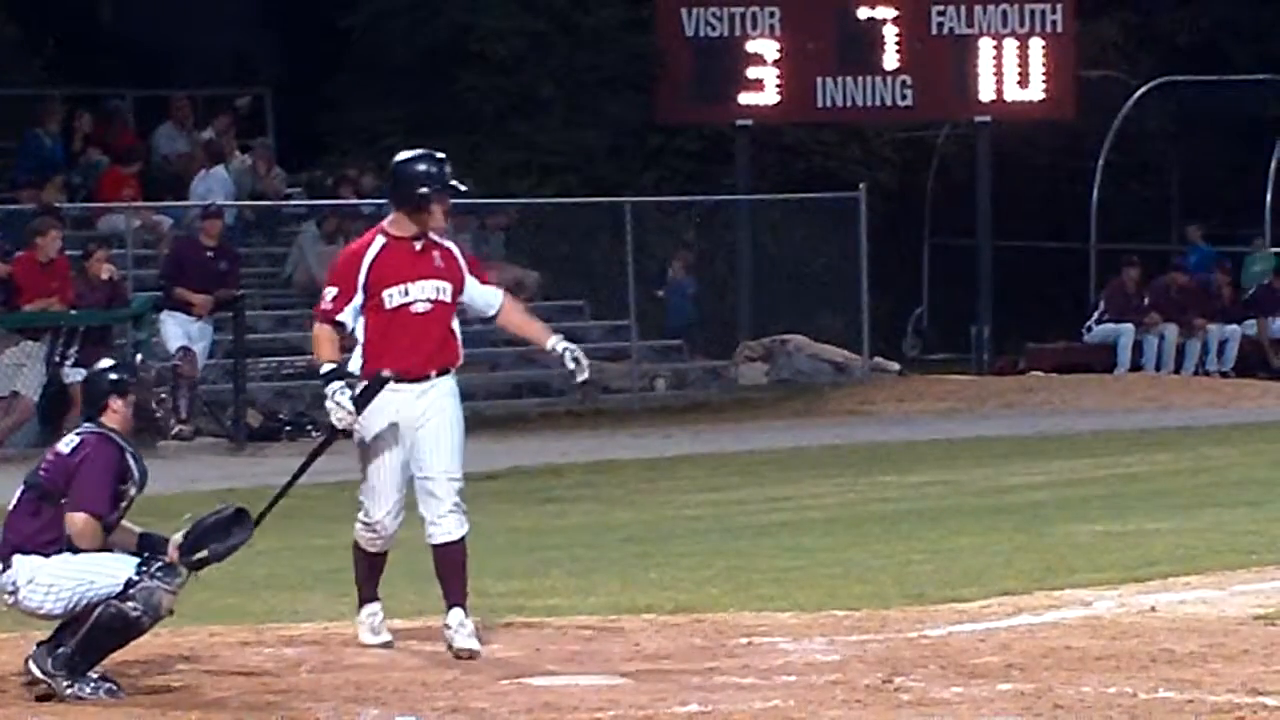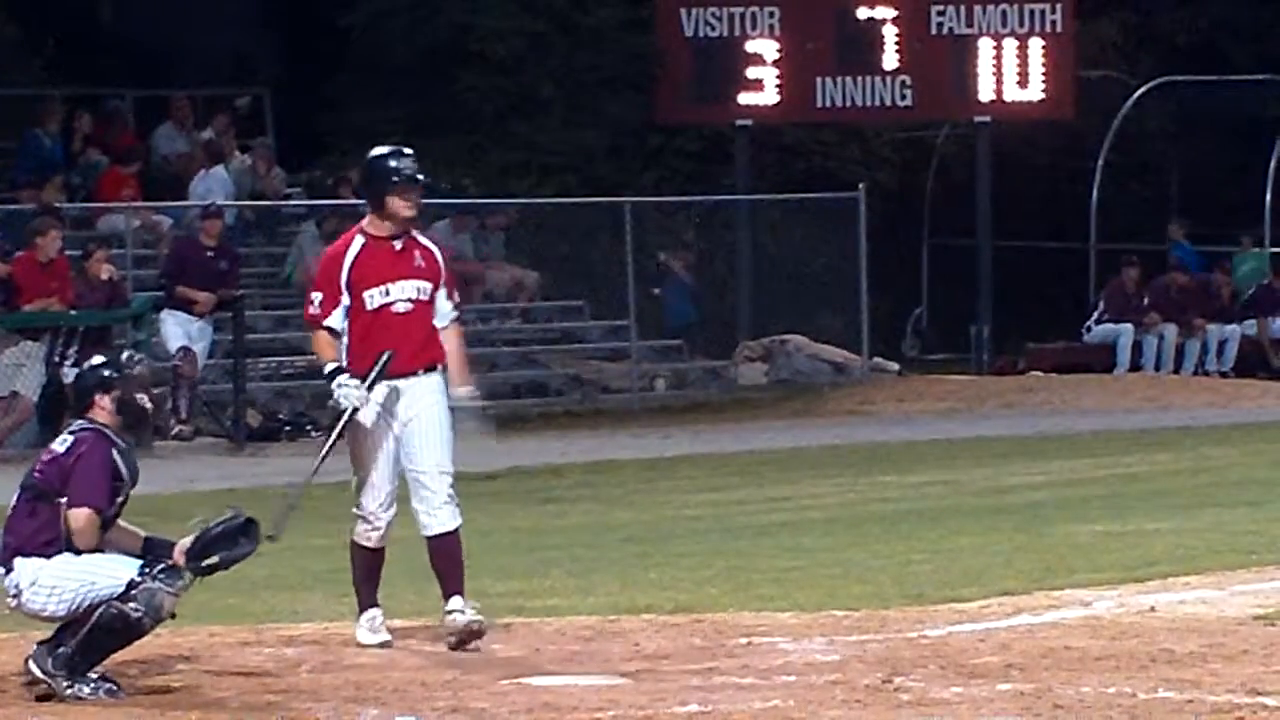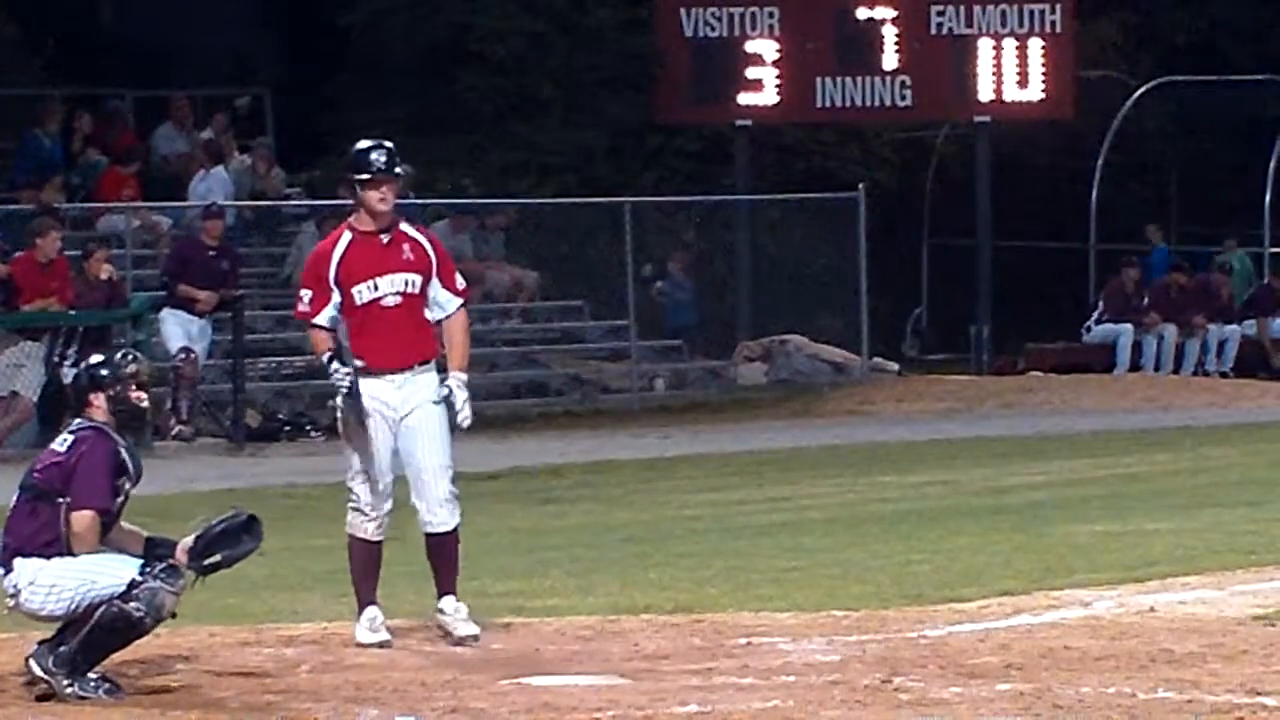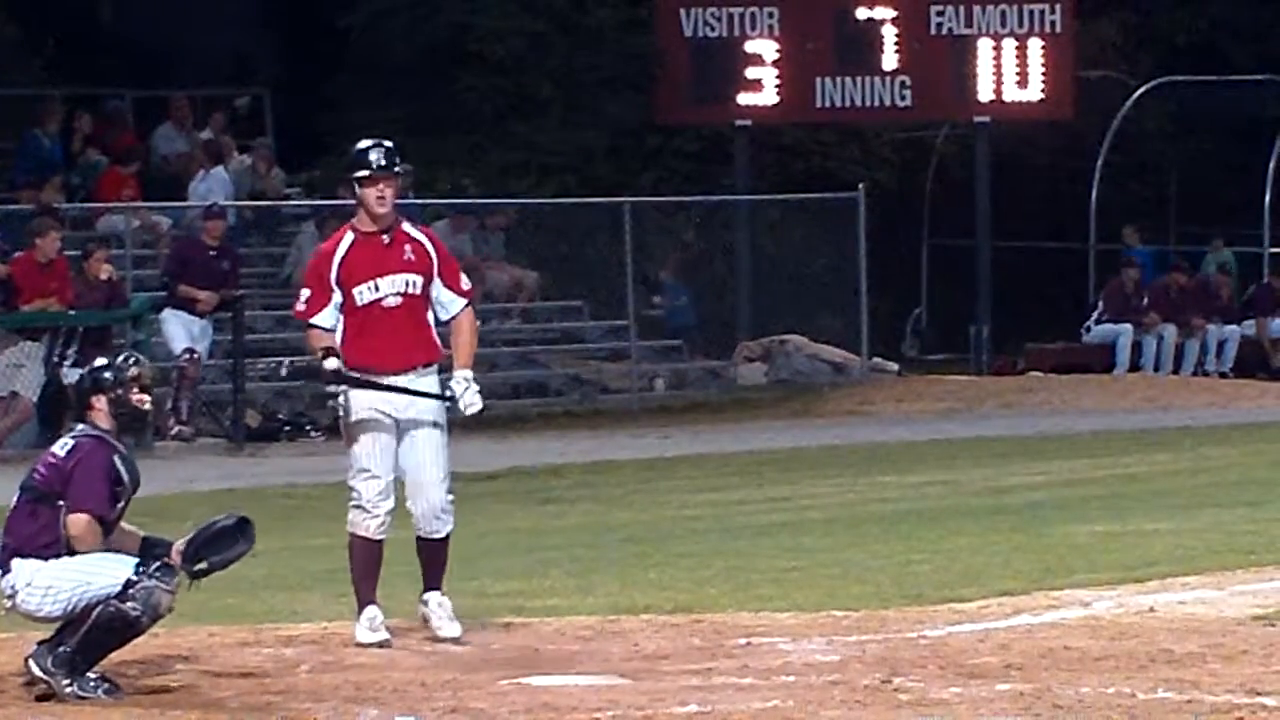
dt=0.2s
person 1, frame 1
left shoulder: (448, 254)
right shoulder: (360, 257)
left elbow: (494, 304)
right elbow: (327, 325)
left wrist: (553, 343)
right wrist: (334, 381)
left hip: (438, 392)
right hip: (383, 396)
left knee: (445, 507)
right knee: (380, 512)
left ankle: (458, 617)
right ankle: (370, 608)
person 1, frame 2
left shoulder: (430, 252)
right shoulder: (342, 256)
left elbow: (447, 323)
right elbow: (324, 329)
left wrist: (461, 385)
right wrist: (336, 373)
left hip: (425, 389)
right hip: (371, 394)
left knee: (438, 498)
right knee: (373, 508)
left ankle: (456, 606)
right ankle: (369, 612)
person 1, frame 3
left shoulder: (422, 244)
right shoulder: (331, 253)
left elbow: (452, 311)
right elbow: (316, 325)
left wrist: (458, 375)
right wrist: (332, 359)
left hip: (421, 384)
right hip: (367, 389)
left knee: (438, 496)
right knee: (368, 501)
left ankle: (448, 602)
right ankle: (368, 611)
person 1, frame 4
left shoulder: (425, 244)
right shoulder: (334, 253)
left elbow: (460, 310)
right elbow: (317, 324)
left wrist: (464, 372)
right wrist: (328, 358)
left hip: (422, 386)
right hip: (366, 391)
left knee: (433, 502)
right knee: (369, 502)
left ankle: (433, 598)
right ankle: (367, 611)
person 2, frame 1
left shoulder: (92, 441)
right shoulder: (102, 448)
left elbow: (102, 523)
right elbow: (81, 528)
left wrist: (164, 545)
left hip: (33, 571)
right hip: (37, 575)
left knee: (155, 567)
right knee: (158, 581)
left ankle: (54, 655)
right ankle: (60, 666)
person 2, frame 2
left shoulder: (86, 439)
right shoulder: (97, 445)
left elbow: (102, 525)
right elbow: (82, 521)
left wrist: (169, 549)
right wrist: (95, 566)
left hip: (37, 572)
right hip: (40, 575)
left knee: (164, 570)
right knee: (160, 586)
left ankle: (54, 656)
right ankle: (60, 665)
person 2, frame 3
left shoulder: (84, 438)
right shoulder: (97, 444)
left elbow: (104, 525)
right elbow: (83, 524)
left wrist: (170, 548)
right wrist: (92, 577)
left hip: (40, 573)
right hip: (38, 575)
left knee: (160, 570)
right knee: (161, 584)
left ankle: (54, 656)
right ankle: (60, 663)
person 2, frame 4
left shoulder: (90, 444)
right shoulder: (96, 450)
left elbow: (104, 526)
right elbow: (81, 528)
left wrist: (166, 549)
right wrist: (127, 564)
left hip: (38, 574)
right hip: (36, 577)
left knee: (158, 568)
right knee: (158, 583)
left ankle: (53, 656)
right ankle: (59, 663)
person 3, frame 1
left shoulder: (229, 255)
right shoulder: (182, 247)
left elbow: (231, 290)
right elbow: (167, 284)
left wrist: (213, 299)
right wrist: (193, 297)
left hip: (204, 321)
right hip: (174, 315)
left knee: (192, 372)
right knee: (185, 358)
left ankle: (179, 419)
right ankle: (181, 419)
person 3, frame 2
left shoulder: (229, 255)
right shoulder: (182, 247)
left elbow: (231, 290)
right elbow: (168, 283)
left wrist: (215, 298)
right wrist: (196, 295)
left hip: (203, 320)
right hip: (174, 314)
left knee: (192, 372)
right knee: (185, 358)
left ankle: (177, 419)
right ankle: (181, 420)
person 3, frame 3
left shoulder: (230, 255)
right shoulder: (184, 247)
left elbow: (231, 290)
right elbow: (169, 282)
left wrist: (216, 297)
right wrist: (198, 293)
left hip: (203, 320)
right hip: (174, 313)
left knee: (191, 372)
right knee: (186, 359)
left ankle: (177, 419)
right ankle: (182, 420)
person 3, frame 4
left shoulder: (230, 255)
right shoulder: (185, 247)
left elbow: (231, 289)
right elbow: (170, 282)
left wrist: (217, 297)
right wrist: (199, 294)
left hip: (204, 320)
right hip: (175, 313)
left knee: (190, 371)
right knee: (189, 359)
left ankle: (176, 419)
right ankle: (181, 420)
person 4, frame 1
left shoulder: (62, 263)
right shoulder: (20, 263)
left elbow: (65, 303)
right elbow: (20, 306)
left wrist: (36, 306)
right wrist: (50, 303)
left hip: (46, 337)
right hip: (19, 335)
person 4, frame 2
left shoulder: (62, 263)
right shoulder: (20, 263)
left elbow: (64, 304)
right elbow: (20, 307)
left wrist: (36, 306)
right wrist: (50, 303)
left hip: (45, 337)
person 4, frame 3
left shoulder: (61, 264)
right shoulder: (19, 264)
left elbow: (64, 304)
right elbow: (19, 307)
left wrist: (36, 306)
right wrist: (50, 303)
left hip: (45, 337)
person 4, frame 4
left shoulder: (61, 264)
right shoulder: (19, 264)
left elbow: (64, 304)
right elbow: (20, 307)
left wrist: (36, 306)
right wrist: (49, 303)
left hip: (44, 338)
